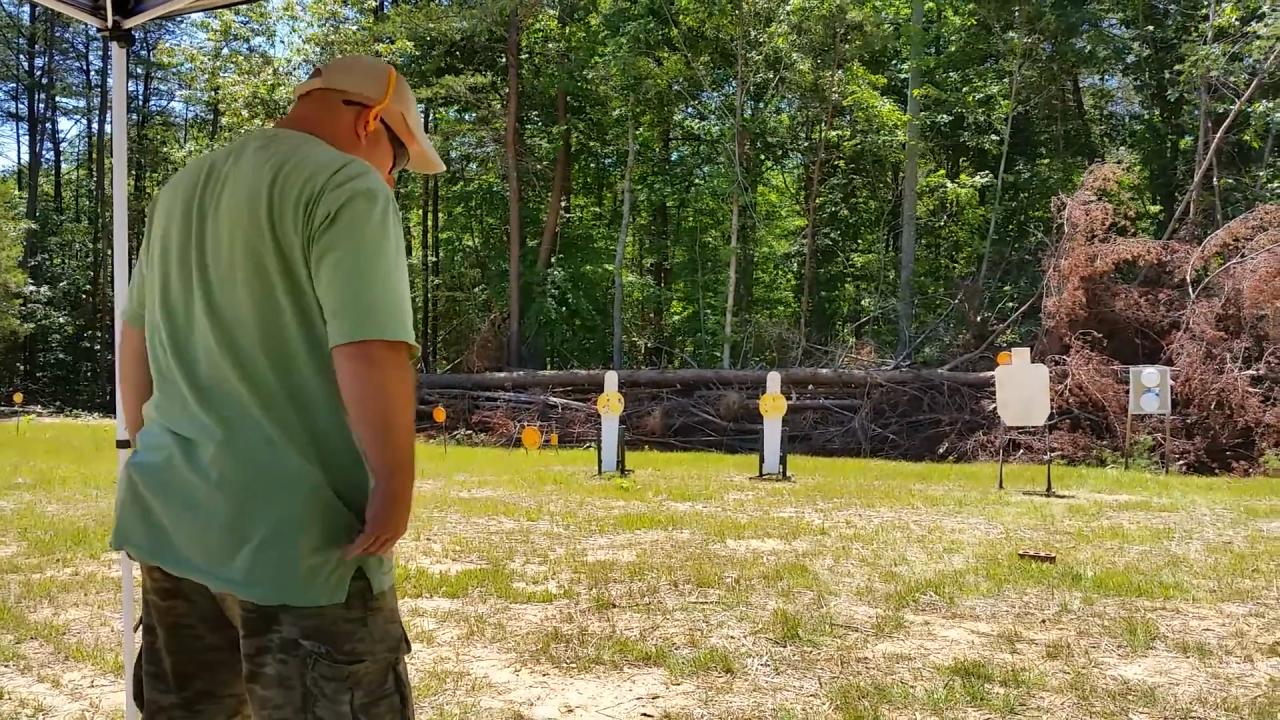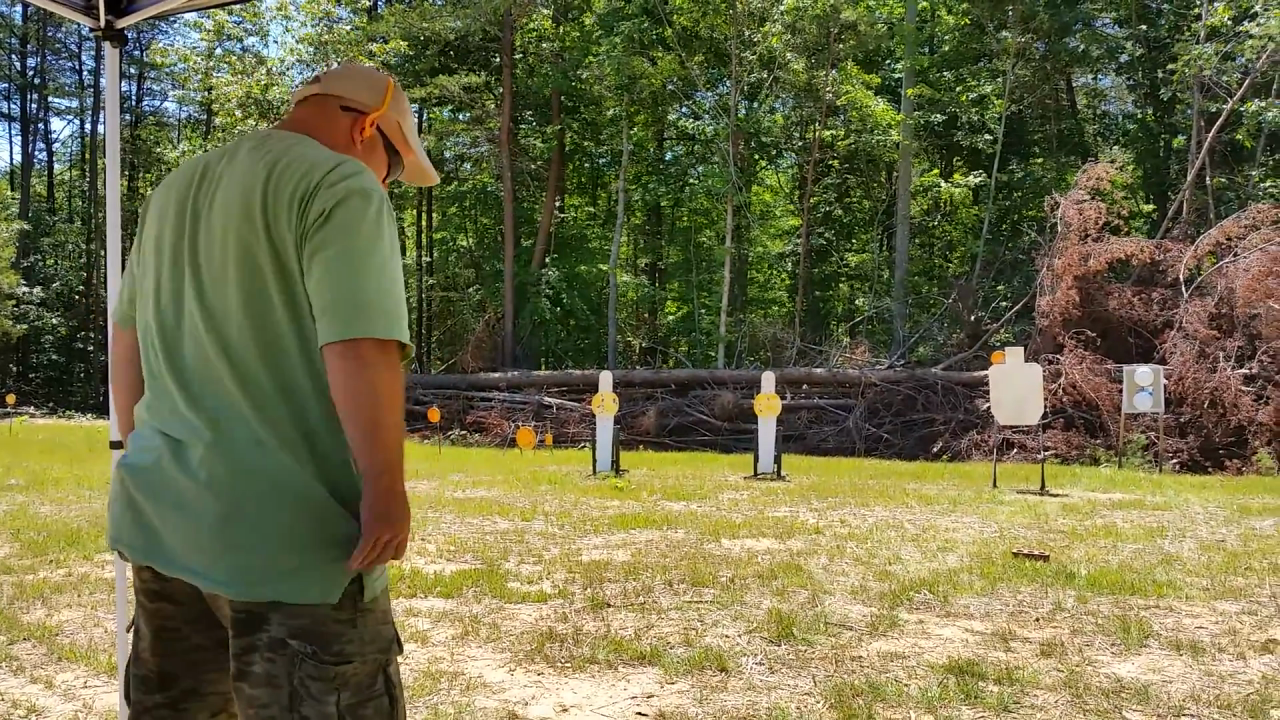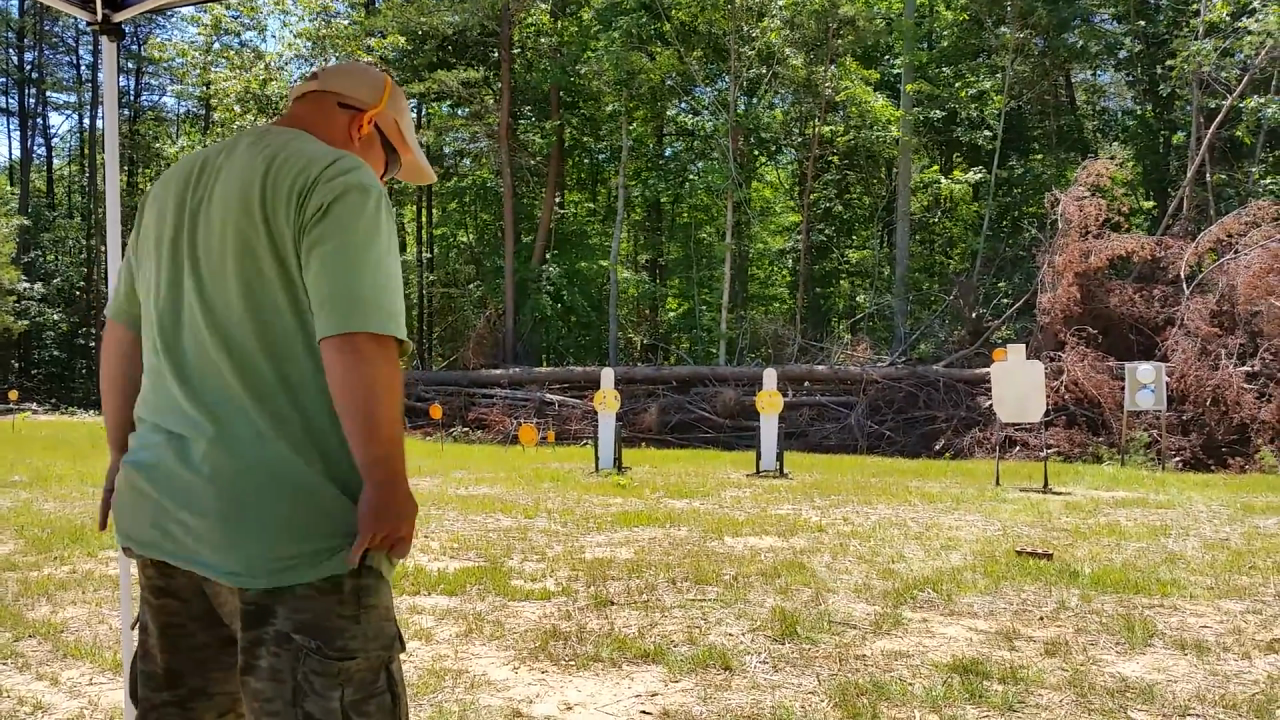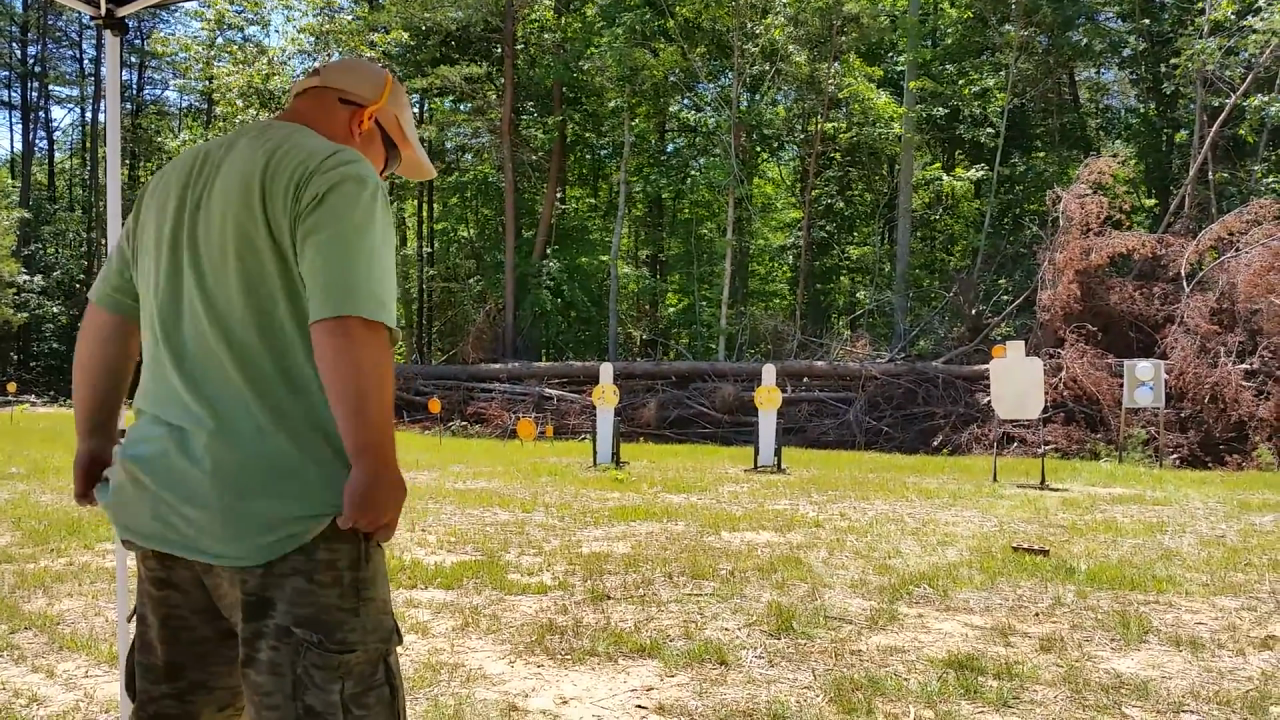
dt=0.1s
person 1, frame 1
left shoulder: (185, 186)
right shoulder: (346, 187)
left elbow: (138, 332)
right elbow: (371, 349)
left wrist: (150, 449)
right wrist: (394, 485)
left hip: (172, 509)
right hip: (294, 526)
person 1, frame 2
left shoulder: (178, 187)
right shoulder: (340, 187)
left elbow: (131, 334)
right elbow: (360, 348)
left wrist: (139, 456)
right wrist: (385, 491)
left hip: (163, 509)
right hip: (287, 522)
person 1, frame 3
left shoulder: (175, 182)
right shoulder: (339, 183)
left elbow: (124, 328)
right elbow: (358, 343)
left wrist: (125, 450)
right wrist: (386, 483)
left hip: (168, 505)
right hip: (290, 517)
person 1, frame 4
left shoulder: (177, 177)
right shoulder: (335, 174)
left elbow: (110, 309)
right elbow: (350, 330)
left wrist: (96, 434)
right wrist: (377, 470)
left hip: (166, 494)
right hip: (285, 506)
